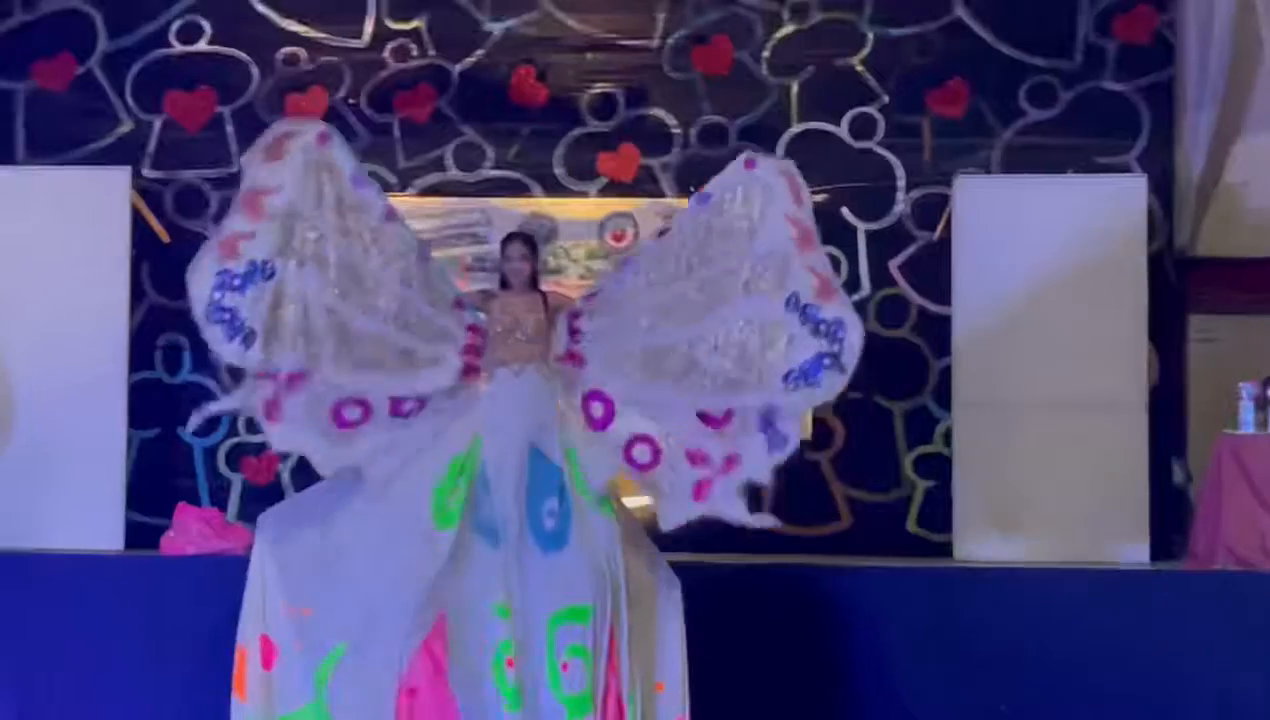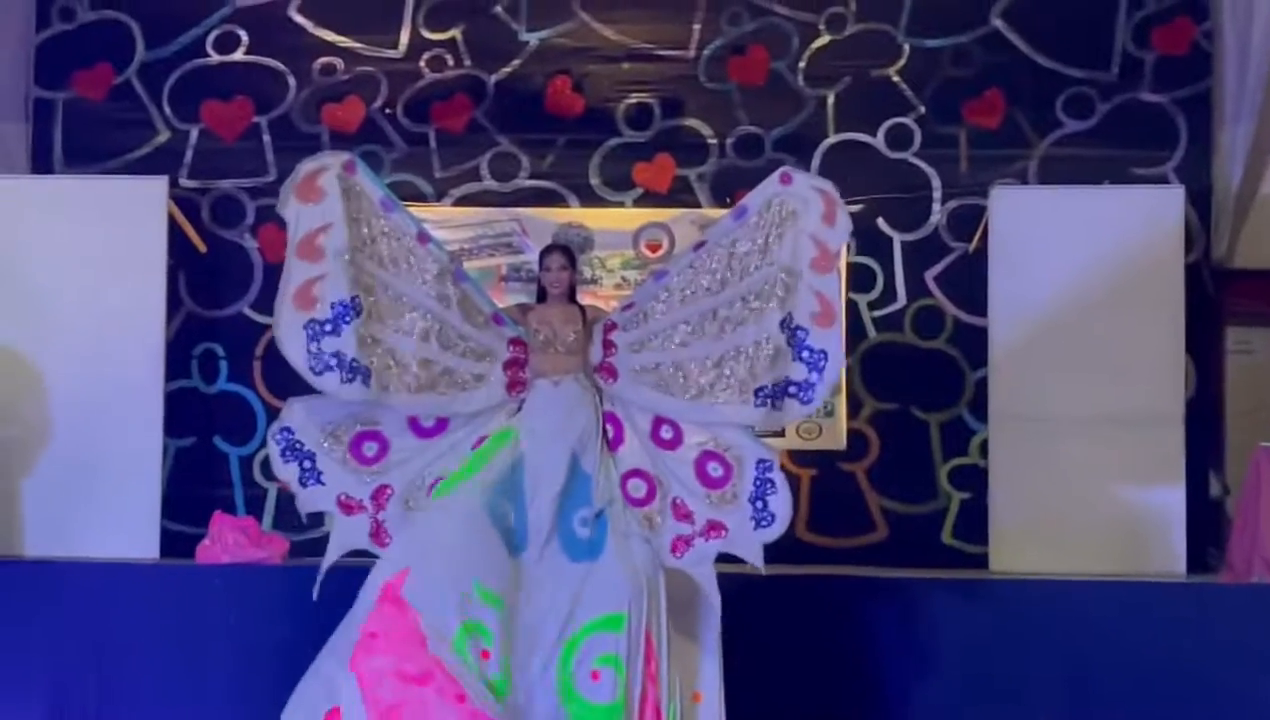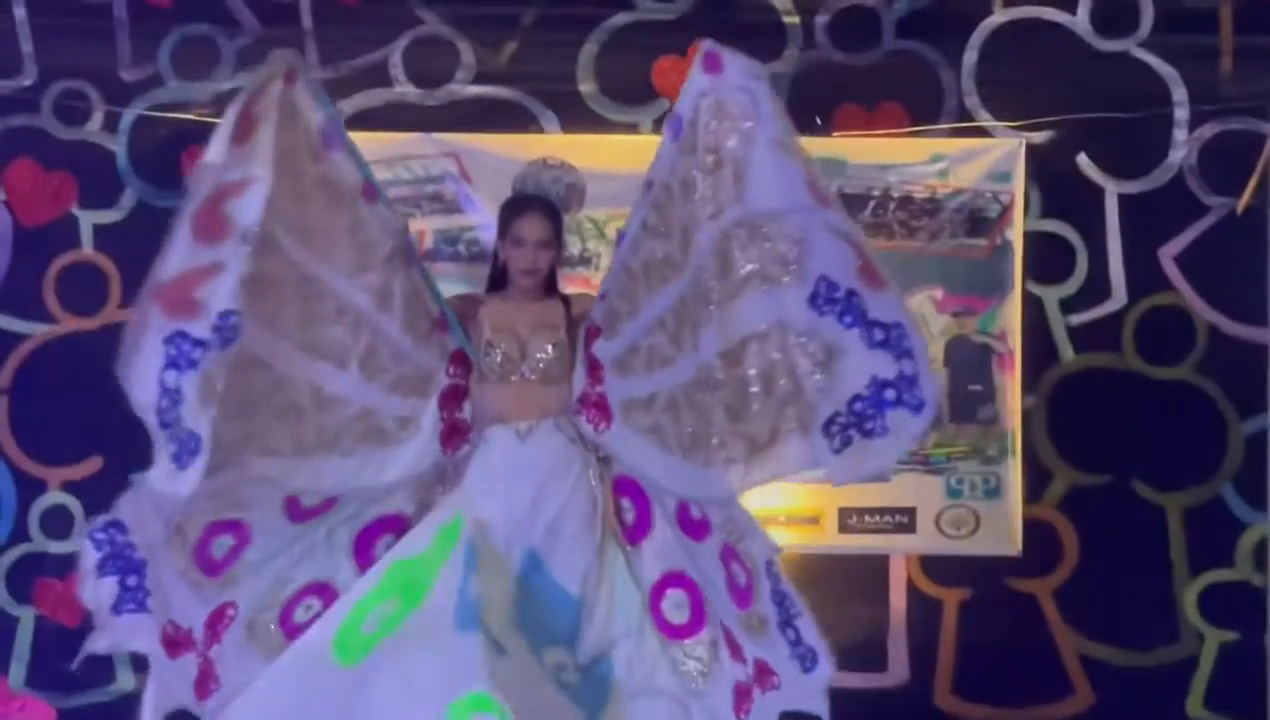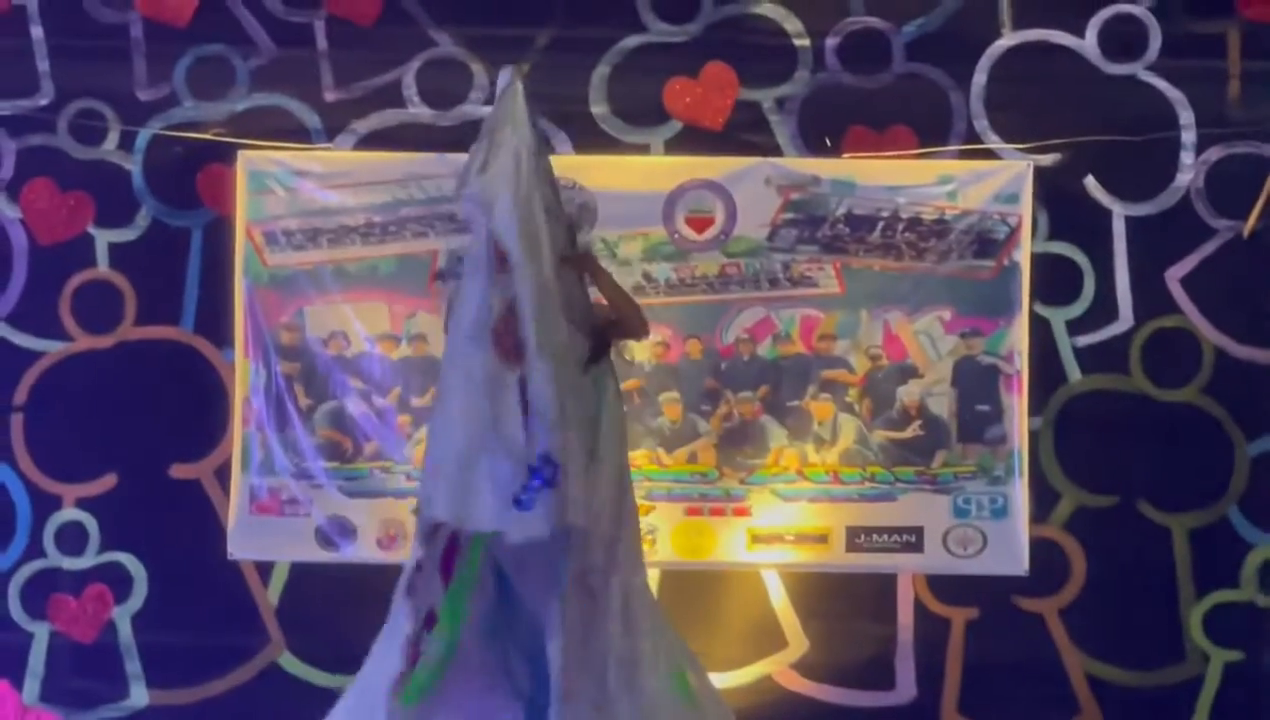
dt=1s
person 1, frame 1
left shoulder: (558, 306)
right shoulder: (479, 305)
left elbow: (632, 298)
right elbow: (409, 283)
left hip: (546, 418)
right hip: (491, 419)
left knee: (552, 537)
right knee: (487, 534)
person 1, frame 2
left shoulder: (596, 318)
right shoulder: (518, 316)
left elbow: (667, 307)
right elbow: (455, 303)
left hip: (584, 427)
right hip: (531, 427)
left knee: (588, 548)
right knee: (515, 534)
person 1, frame 3
left shoulder: (585, 314)
right shoulder: (463, 313)
left elbow: (665, 278)
right elbow: (378, 291)
left hip: (569, 489)
right hip: (489, 487)
left knee: (568, 634)
right knee: (464, 634)
person 1, frame 4
left shoulder: (589, 325)
right shoulder: (506, 325)
left elbow: (637, 324)
right elbow: (459, 322)
left wrist: (590, 267)
right wrist: (485, 250)
left hip: (579, 493)
right hip: (513, 487)
left knee: (584, 616)
right knee: (504, 616)
